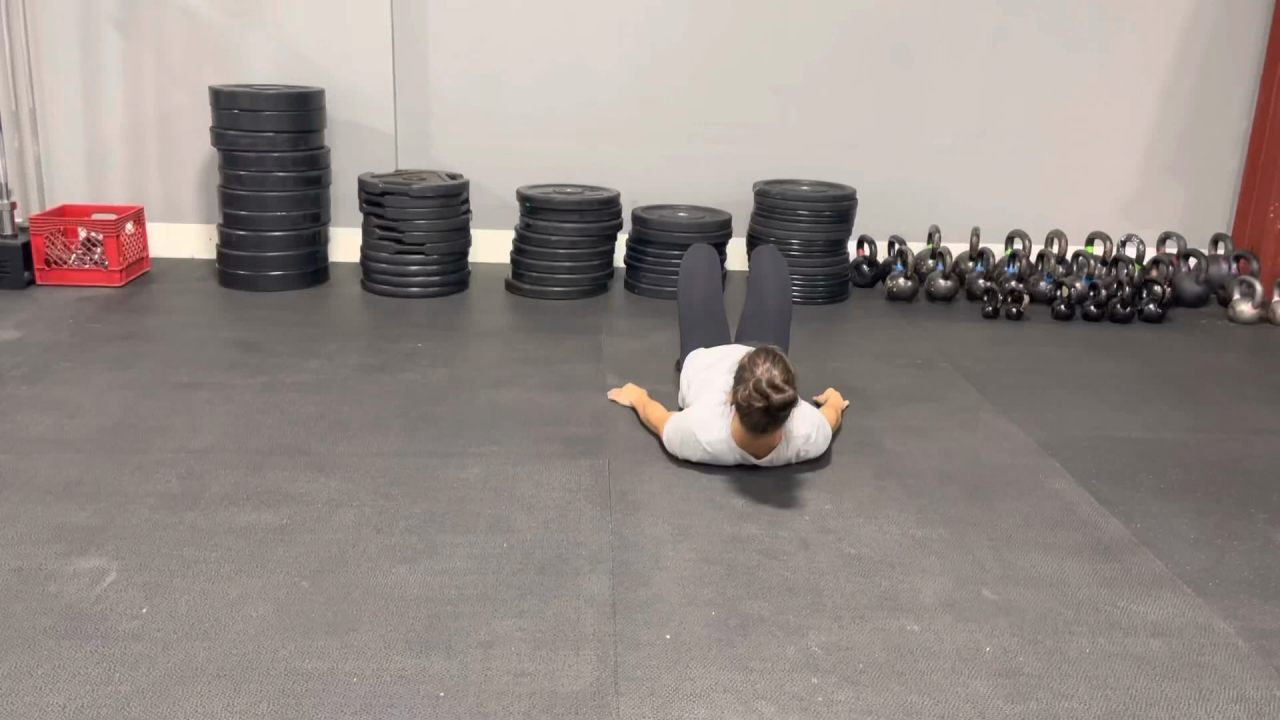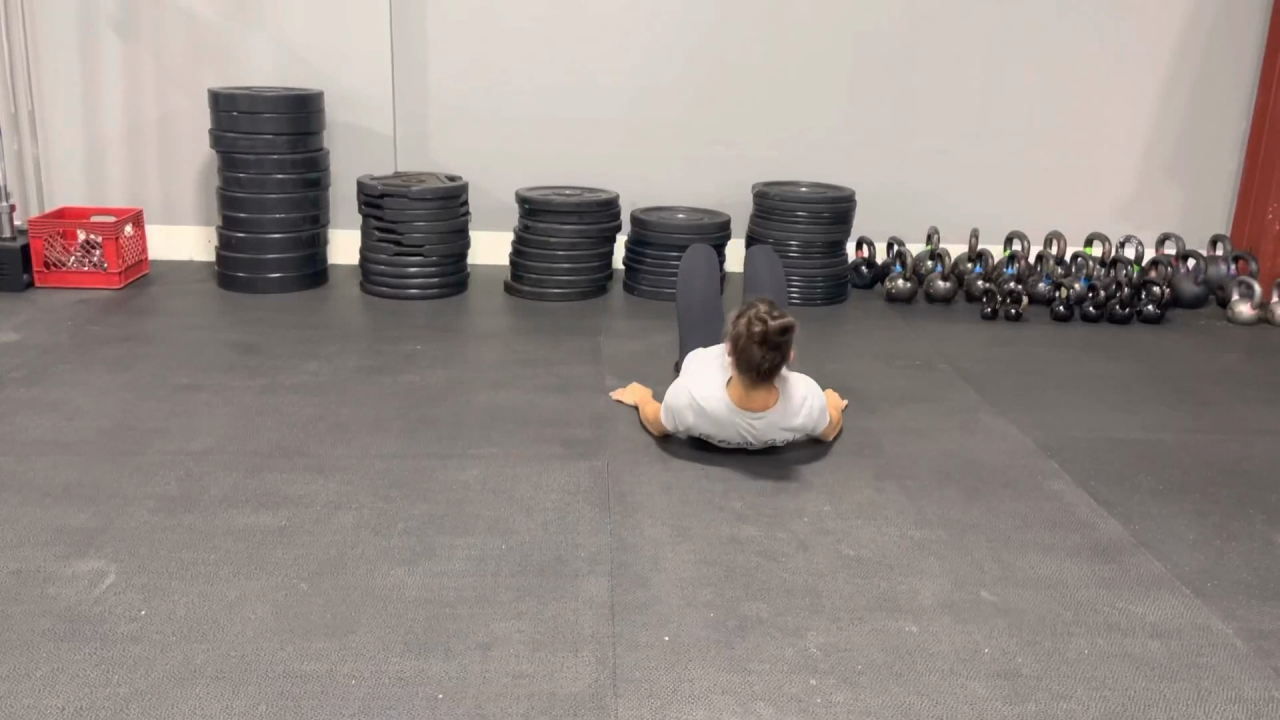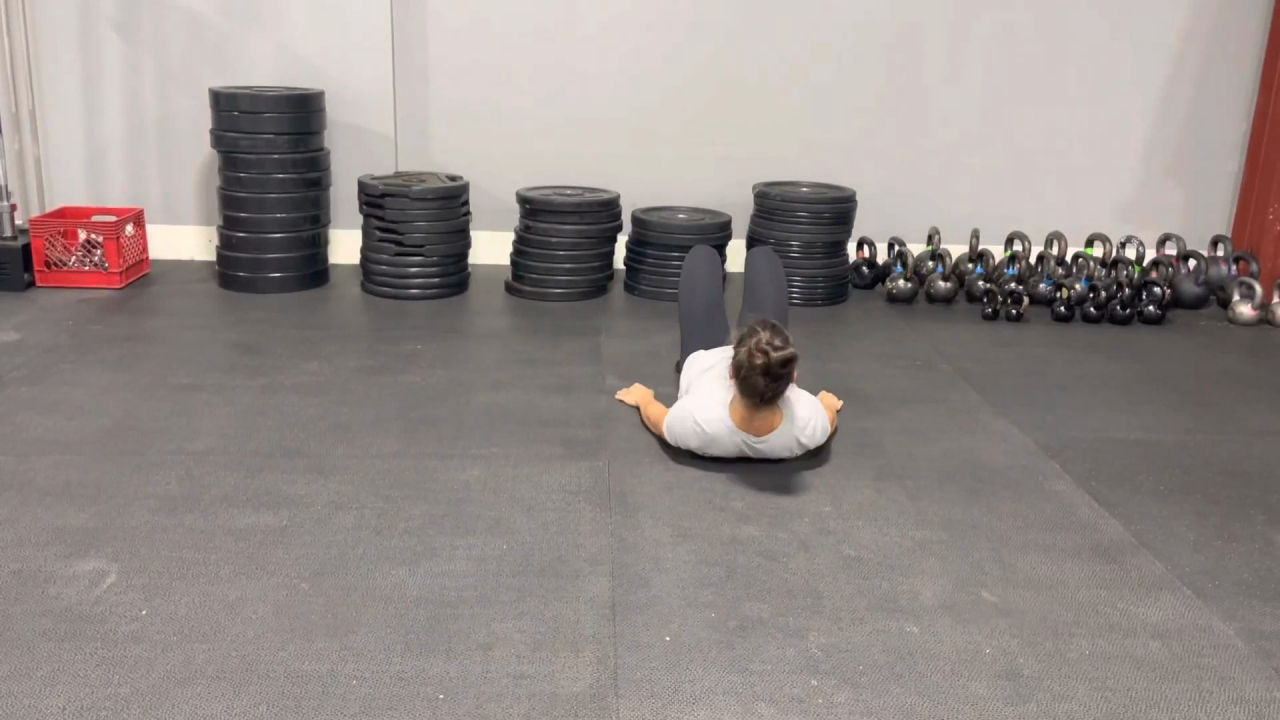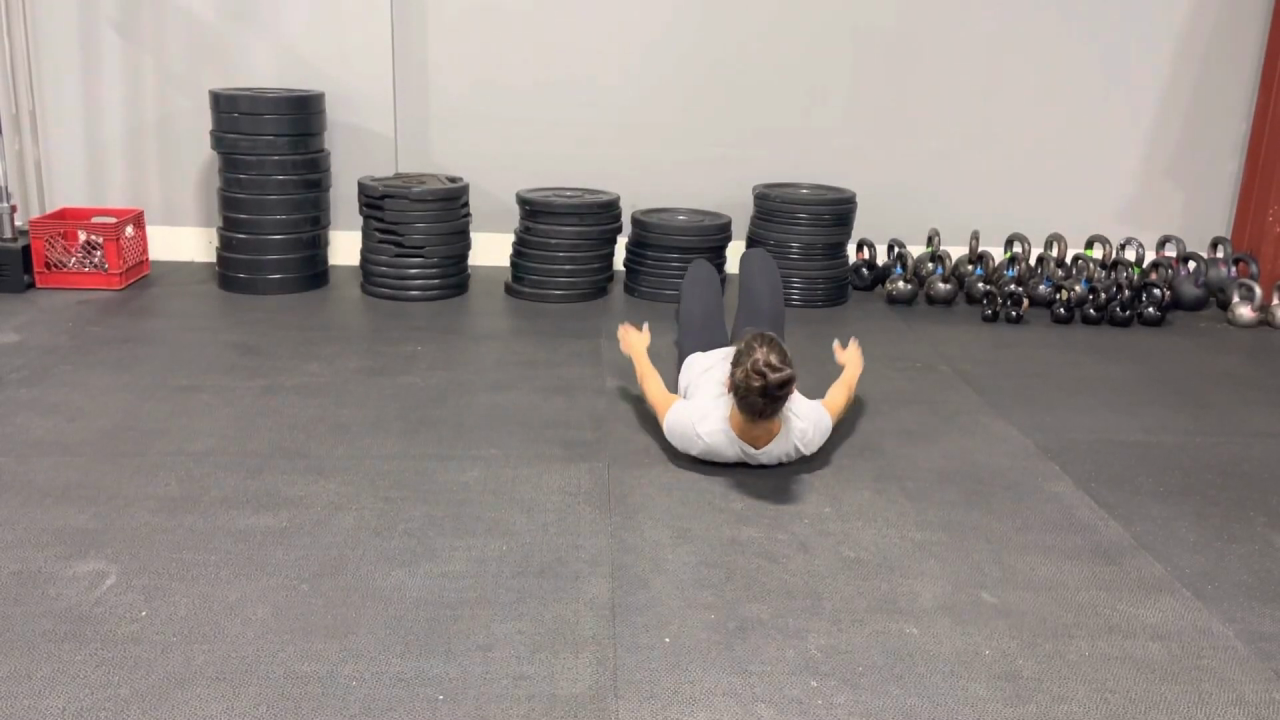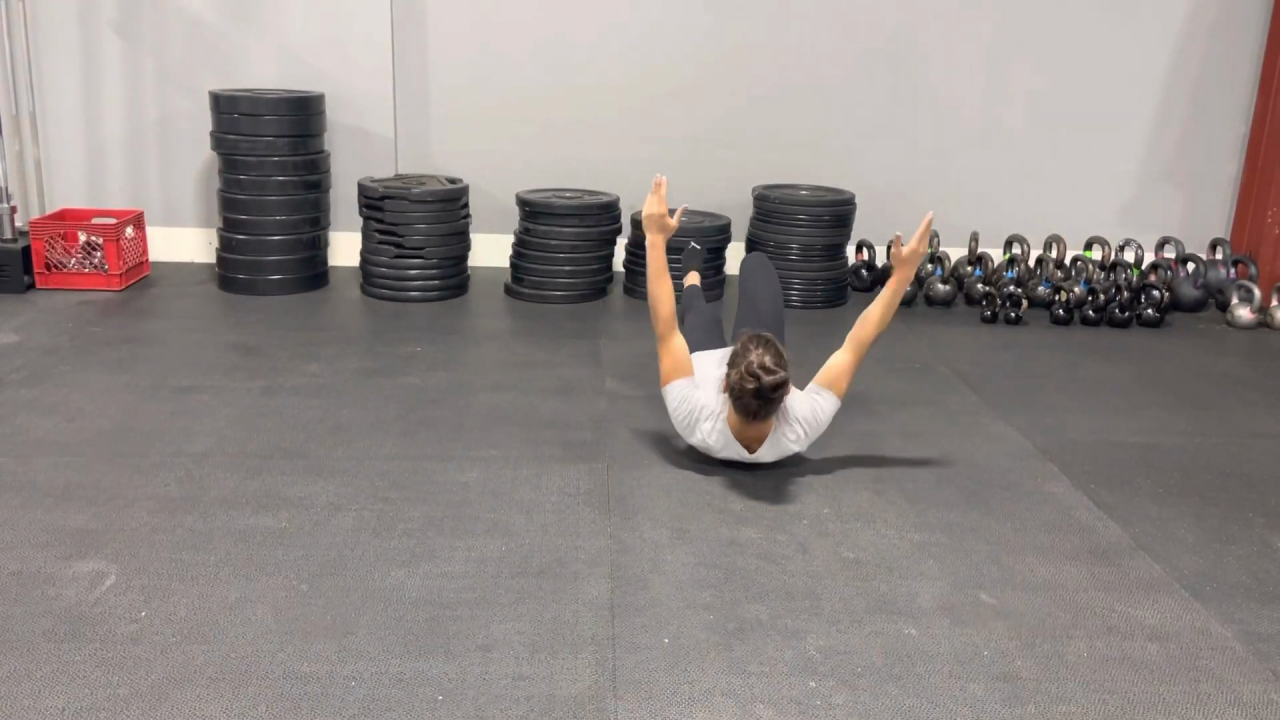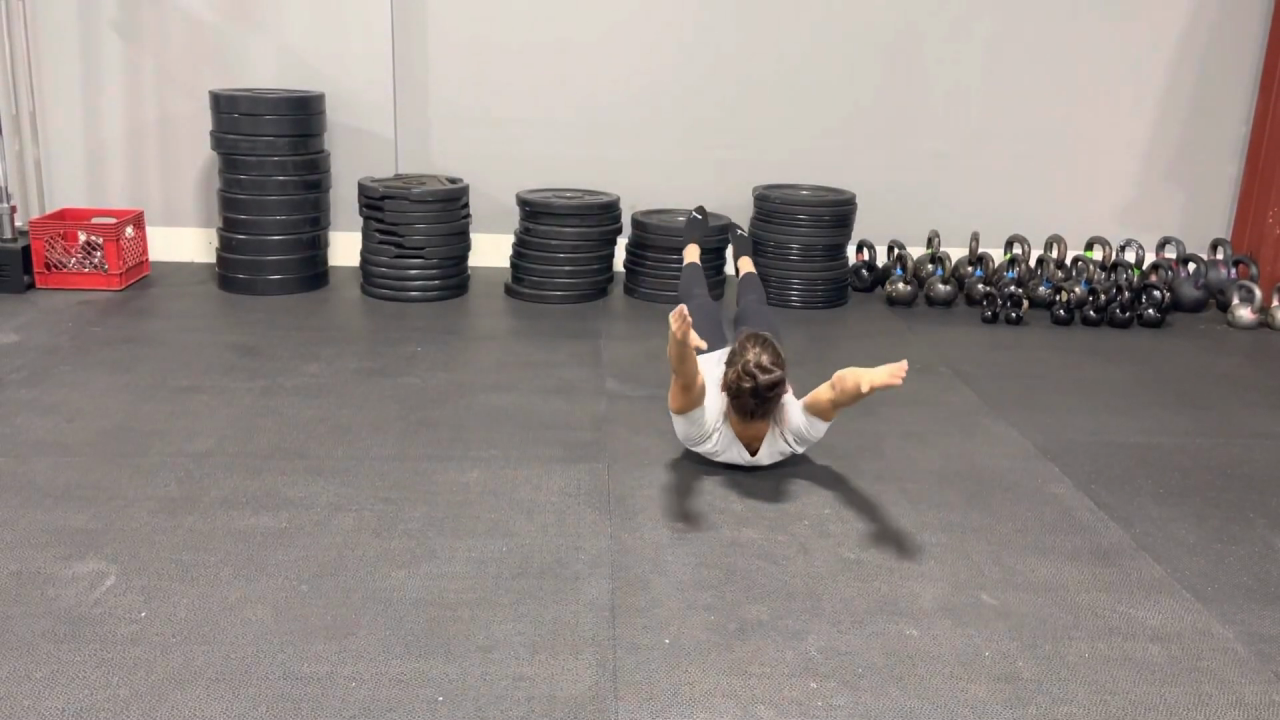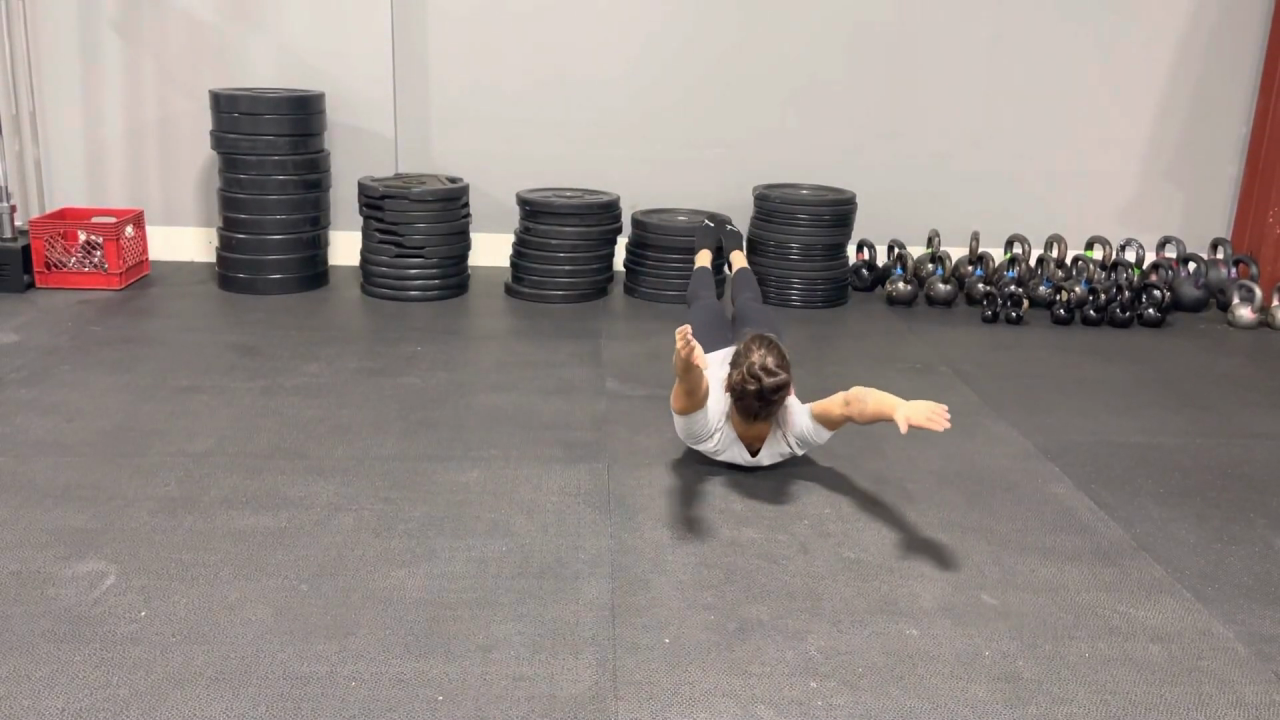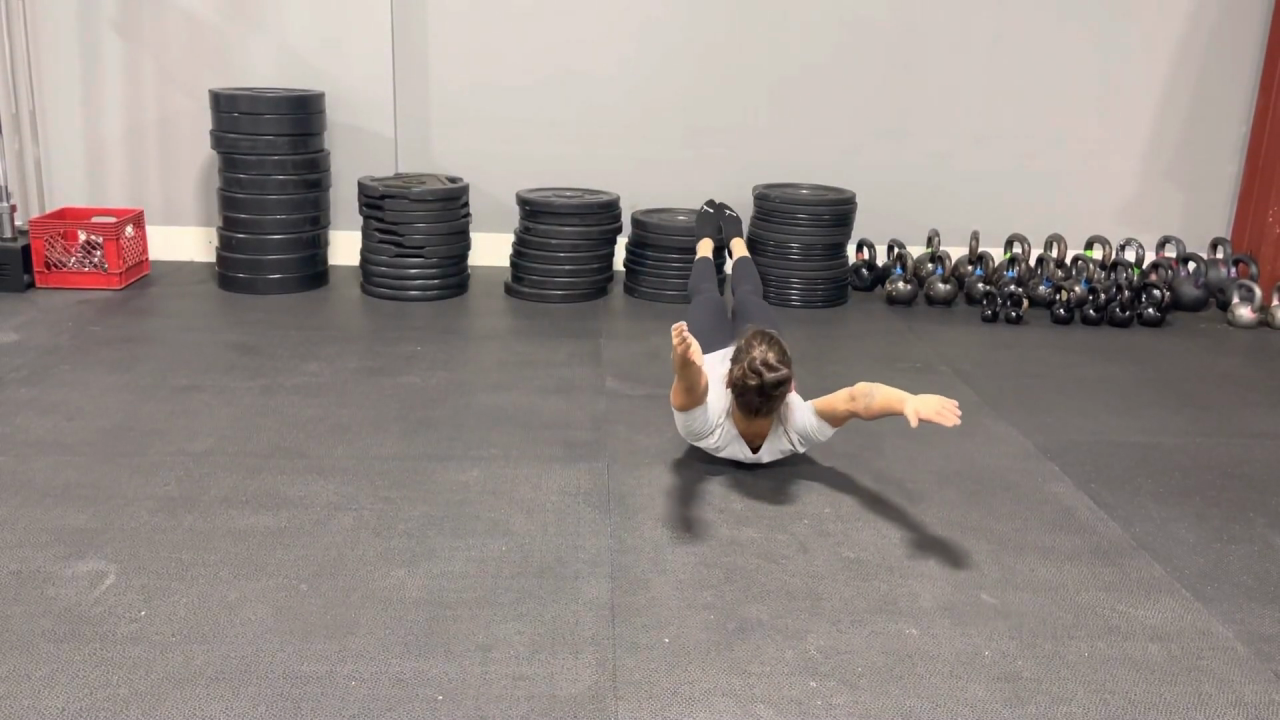
dt=0.5s
person 1, frame 1
left shoulder: (698, 435)
right shoulder: (808, 439)
left elbow: (658, 419)
left wrist: (637, 398)
right wrist: (834, 401)
left knee: (701, 254)
right knee: (767, 255)
person 1, frame 2
left shoulder: (691, 394)
right shoulder: (806, 400)
left elbow: (656, 426)
right elbow: (830, 430)
left wrist: (640, 396)
right wrist: (833, 402)
left knee: (700, 253)
right knee: (760, 255)
person 1, frame 3
left shoulder: (697, 420)
right shoulder: (808, 425)
left elbow: (658, 421)
left wrist: (642, 396)
right wrist: (828, 404)
left knee: (702, 256)
right knee: (761, 257)
person 1, frame 4
left shoulder: (696, 432)
right shoulder: (805, 435)
left elbow: (658, 397)
right elbow: (837, 399)
left wrist: (638, 351)
right wrist: (852, 367)
left knee: (701, 270)
right knee: (756, 259)
left ankle: (684, 315)
person 1, frame 5
left shoulder: (699, 425)
right shoulder: (798, 429)
left elbow: (665, 333)
right elbow: (855, 347)
left wrist: (655, 239)
right wrist: (902, 274)
right knee: (756, 264)
left ankle: (692, 280)
person 1, frame 6
left shoulder: (701, 432)
right shoulder: (795, 432)
left elbow: (684, 378)
right elbow: (837, 392)
left wrist: (680, 343)
right wrist: (870, 377)
left knee: (702, 305)
right knee: (753, 307)
left ankle: (693, 248)
right ankle: (743, 258)
person 1, frame 7
left shoulder: (705, 430)
right shoulder: (794, 432)
left elbow: (690, 384)
right elbow: (850, 402)
left wrist: (686, 362)
right wrist: (901, 407)
left knee: (705, 304)
right knee: (749, 304)
left ankle: (705, 252)
right ankle: (735, 253)
person 1, frame 8
left shoulder: (705, 426)
right shoulder: (794, 430)
left elbow: (689, 382)
right elbow: (855, 399)
left wrist: (684, 358)
right wrist: (909, 401)
left knee: (706, 298)
right knee: (748, 298)
left ankle: (707, 240)
right ankle: (735, 239)
